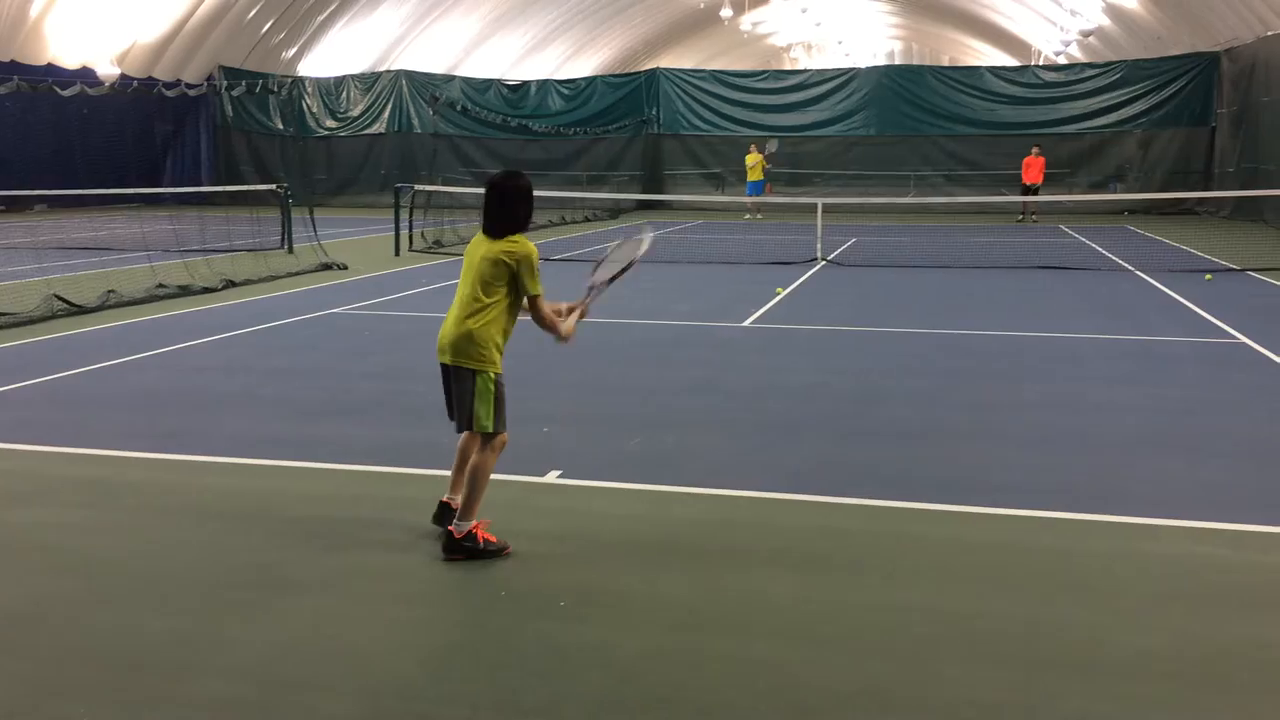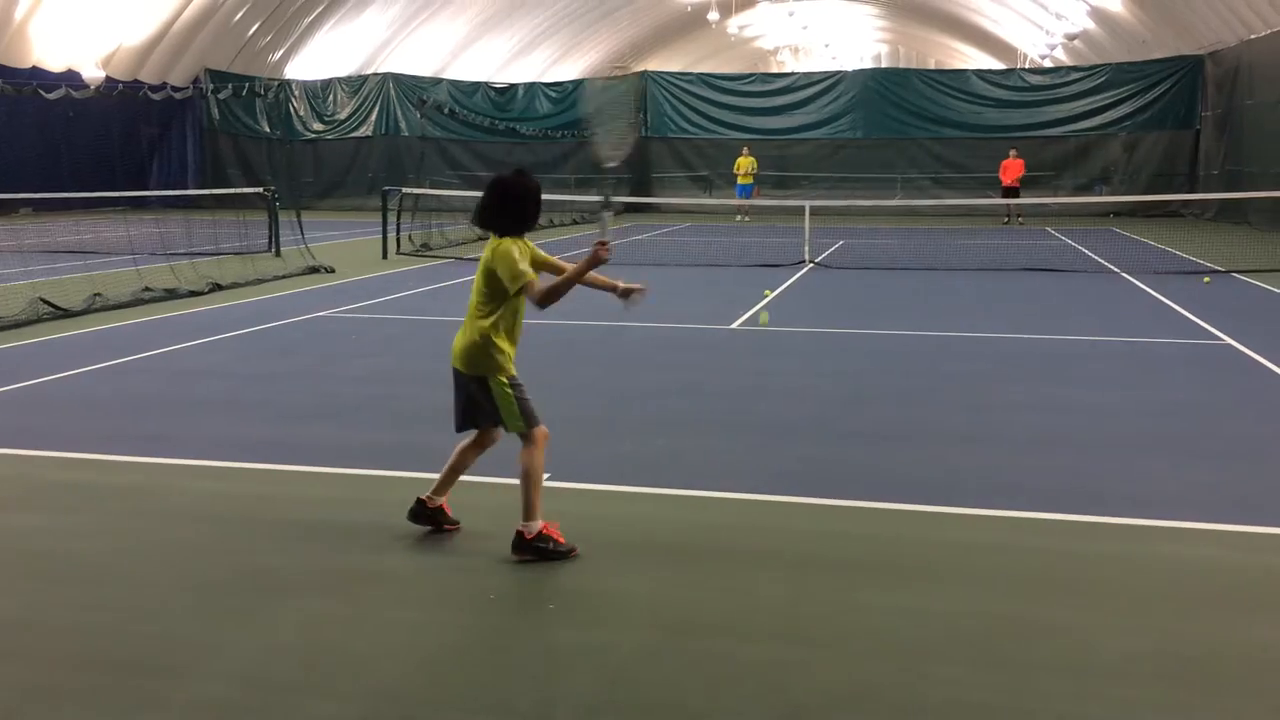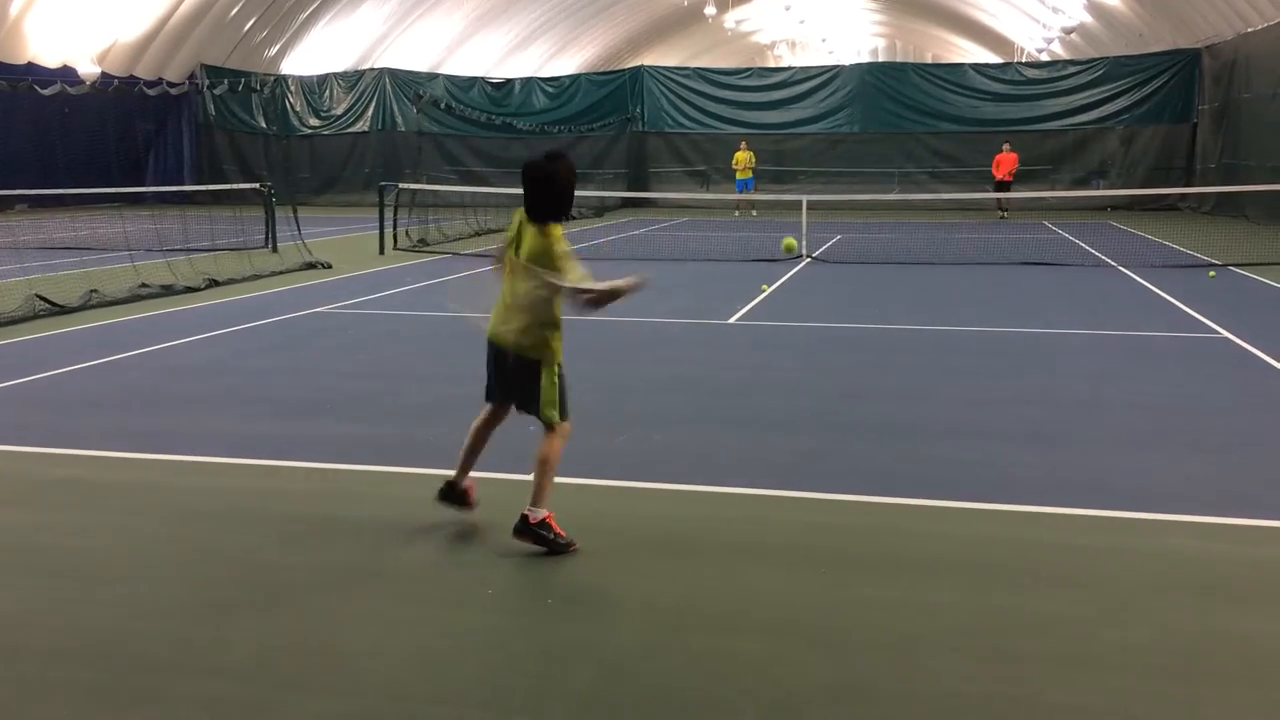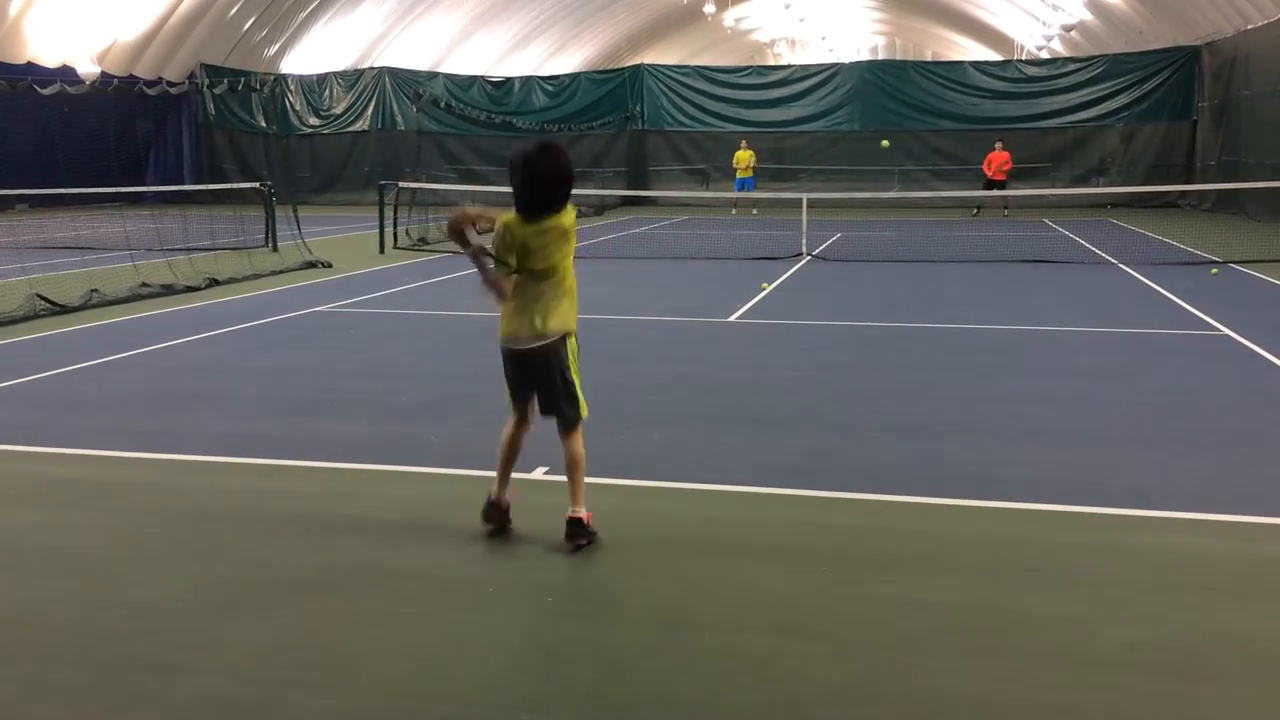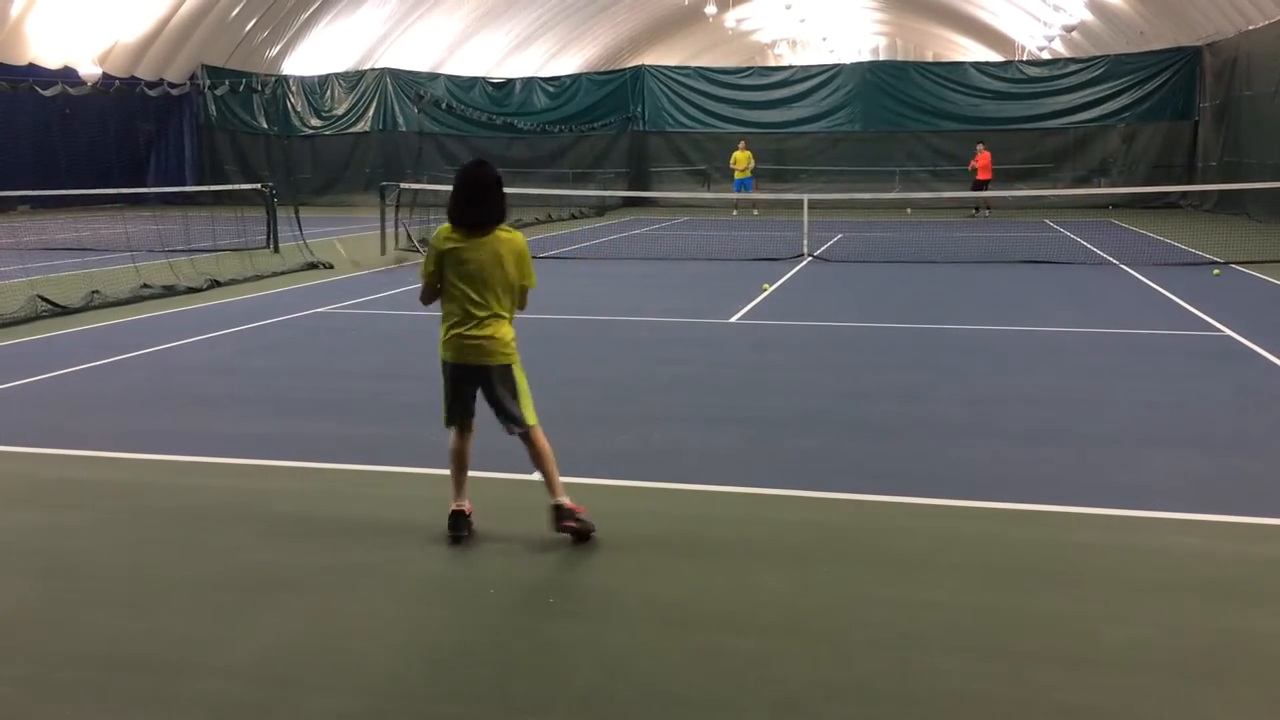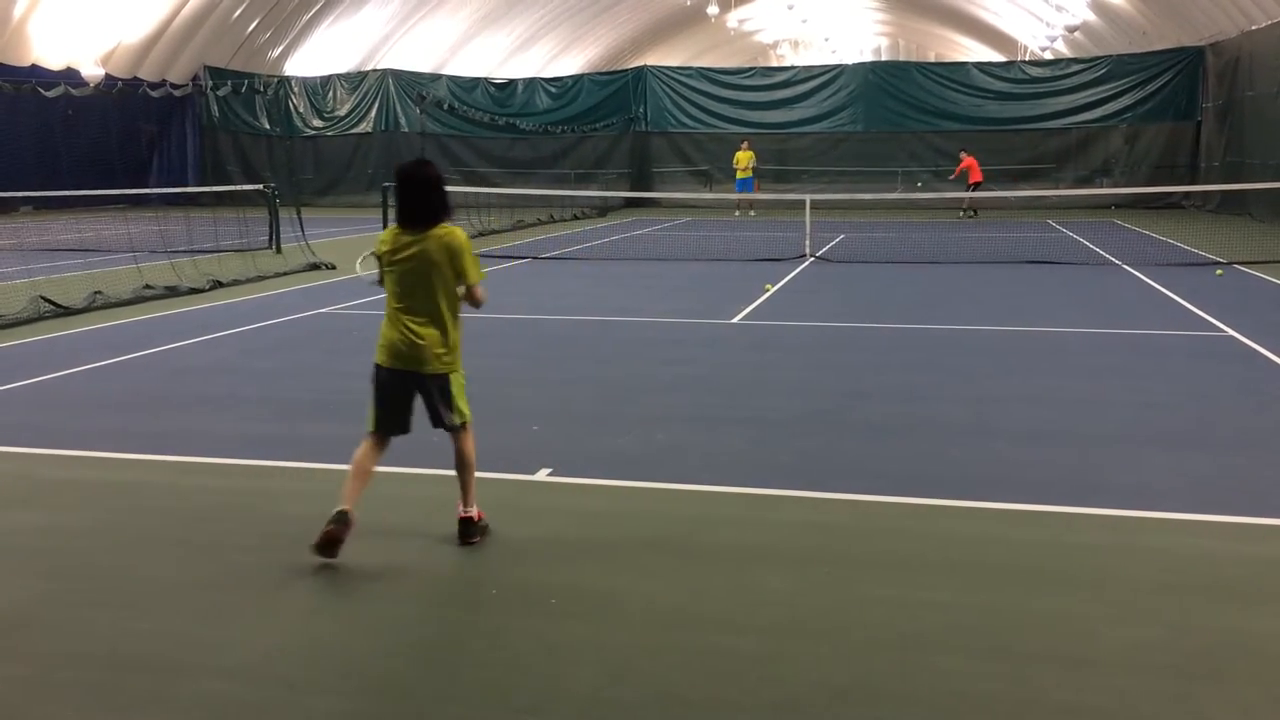
dt=0.4s
person 1, frame 1
left shoulder: (480, 242)
right shoulder: (522, 250)
right elbow: (536, 311)
left wrist: (552, 309)
right wrist: (562, 329)
left hip: (451, 343)
right hip: (476, 351)
left knee: (474, 429)
right knee: (492, 439)
left ankle: (451, 504)
right ankle: (462, 532)
person 1, frame 2
left shoulder: (516, 245)
right shoulder: (505, 250)
left elbow: (562, 269)
right elbow: (540, 298)
left wrist: (615, 287)
right wrist: (587, 266)
left hip: (471, 355)
right hip: (487, 358)
left knee: (485, 435)
right knee: (535, 436)
left ankle: (430, 503)
right ankle: (531, 531)
person 1, frame 3
left shoulder: (521, 221)
right shoulder: (550, 242)
left elbow: (503, 262)
right elbow: (579, 294)
right wrist: (602, 294)
left hip: (503, 332)
right hip: (532, 342)
left knee: (495, 409)
right knee: (555, 428)
left ankle: (458, 483)
right ankle: (535, 518)
person 1, frame 4
left shoulder: (509, 228)
right shoulder: (567, 219)
left elbow: (504, 294)
left wrist: (474, 252)
right wrist: (478, 218)
left hip: (515, 335)
right hip: (554, 335)
left knee: (519, 418)
right knee: (570, 427)
left ankle: (498, 501)
right ankle: (576, 517)
person 1, frame 5
left shoulder: (442, 239)
right shoulder: (515, 243)
left elbow: (427, 297)
right elbow: (521, 304)
left hip: (455, 350)
right hip: (498, 350)
left knee: (461, 429)
right knee: (529, 430)
left ankle: (459, 510)
right ankle: (562, 505)
person 1, frame 6
left shoulder: (388, 241)
right shoulder: (453, 239)
right elbow: (476, 299)
right wrist: (461, 288)
left hip: (391, 354)
right hip: (437, 356)
left knee: (377, 438)
right knee: (461, 430)
left ankle: (342, 514)
right ankle: (469, 515)
